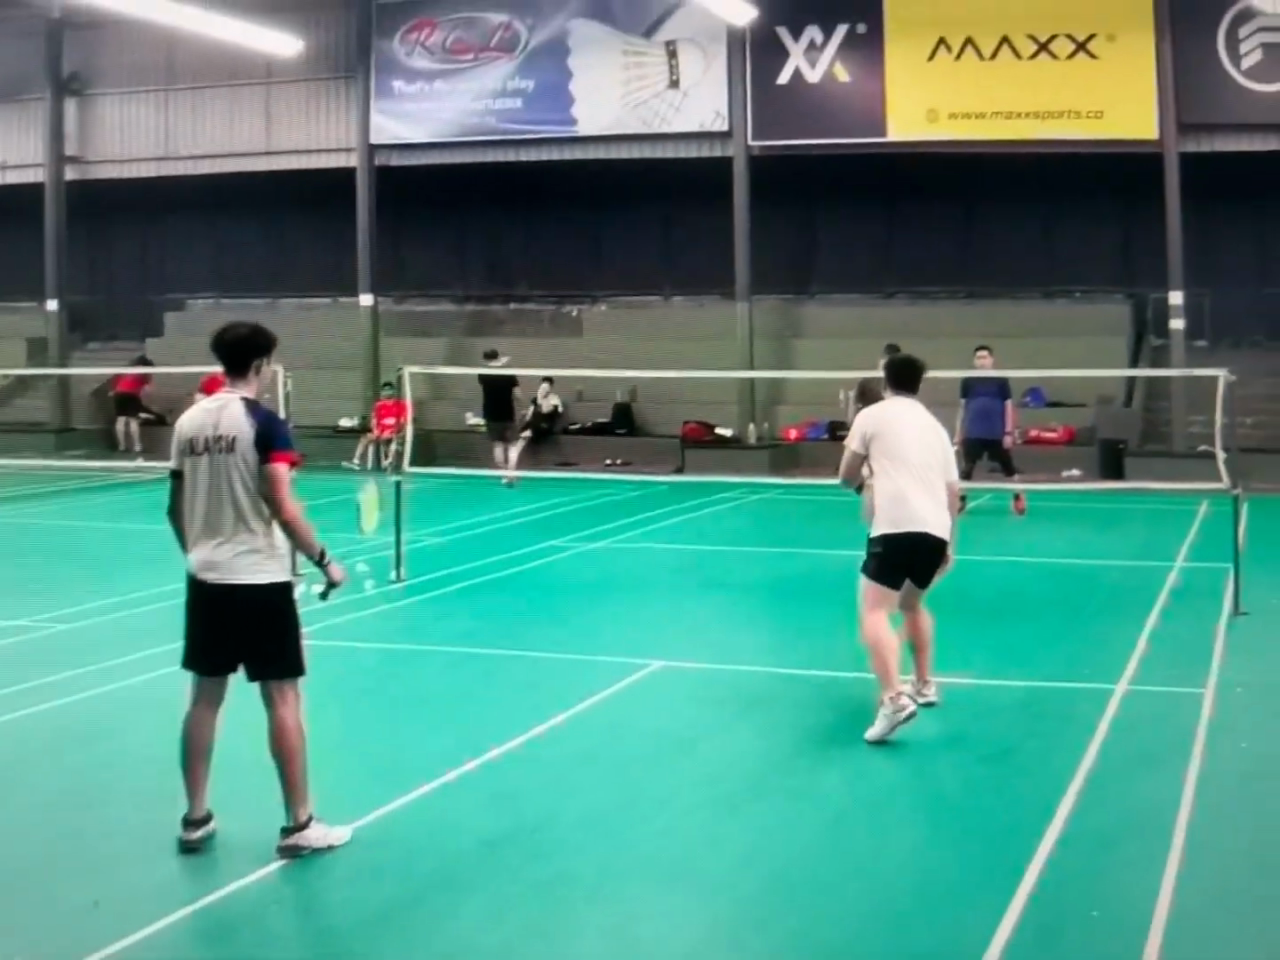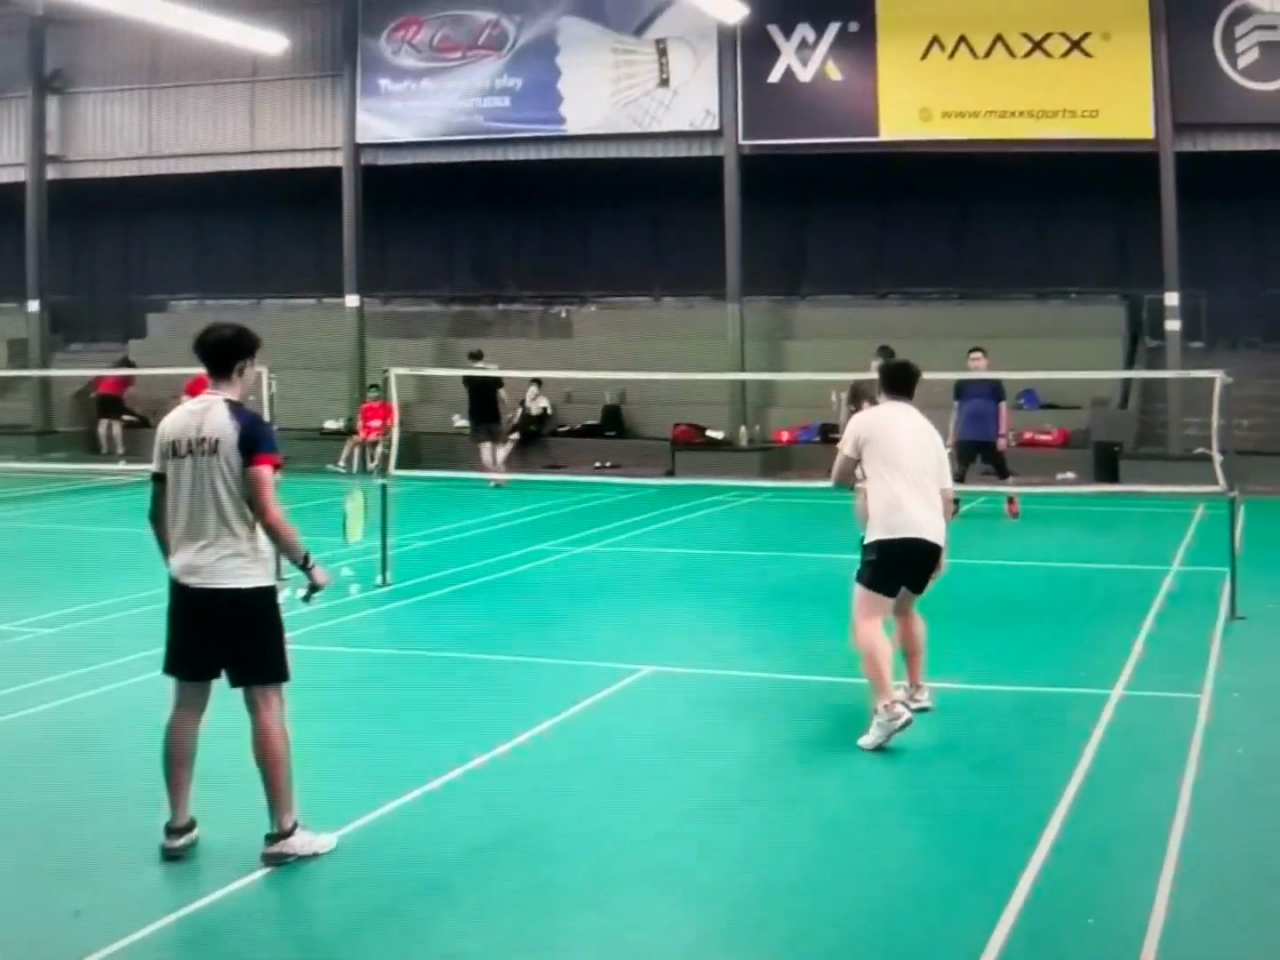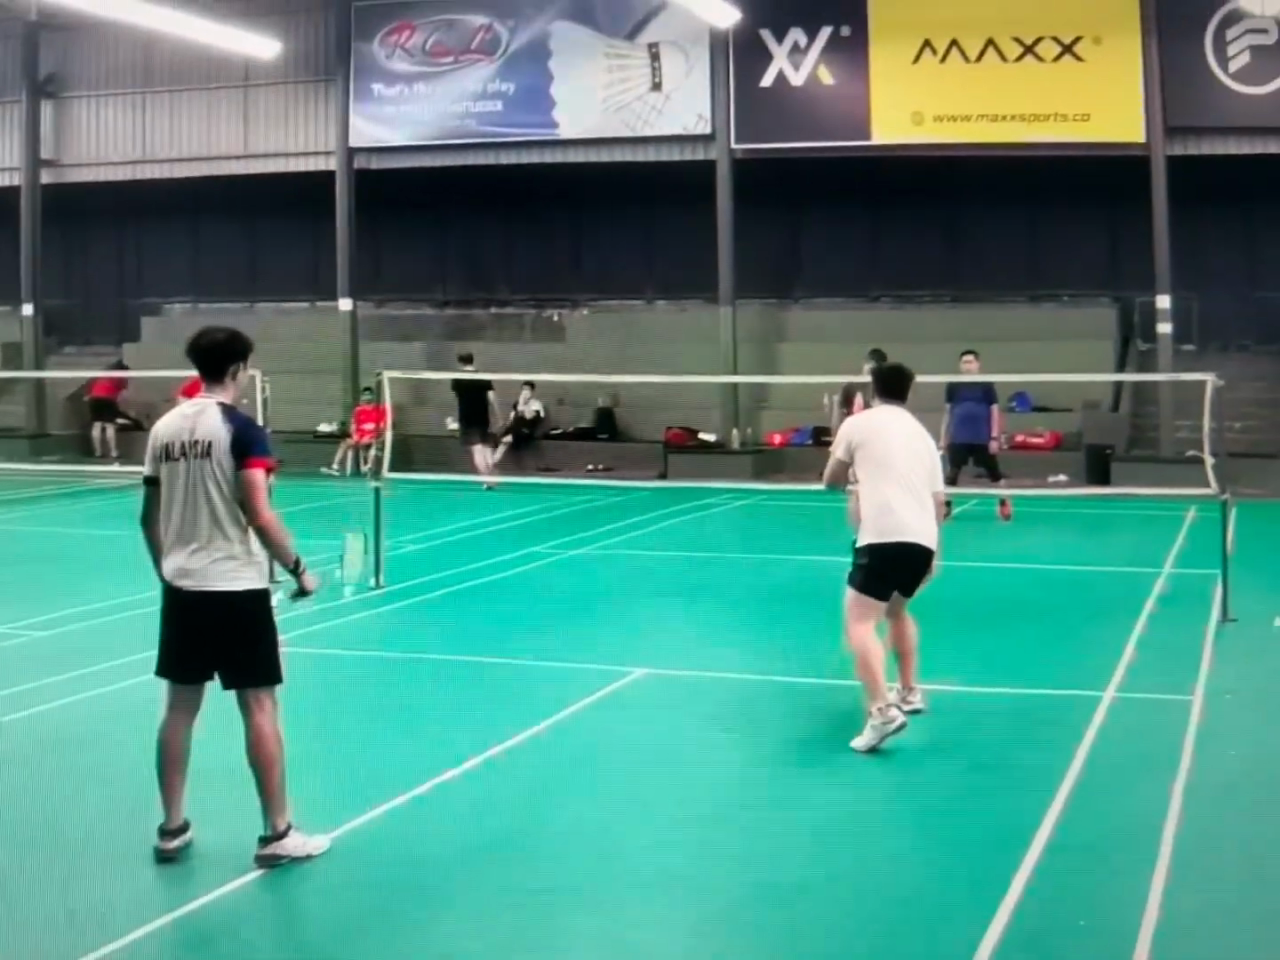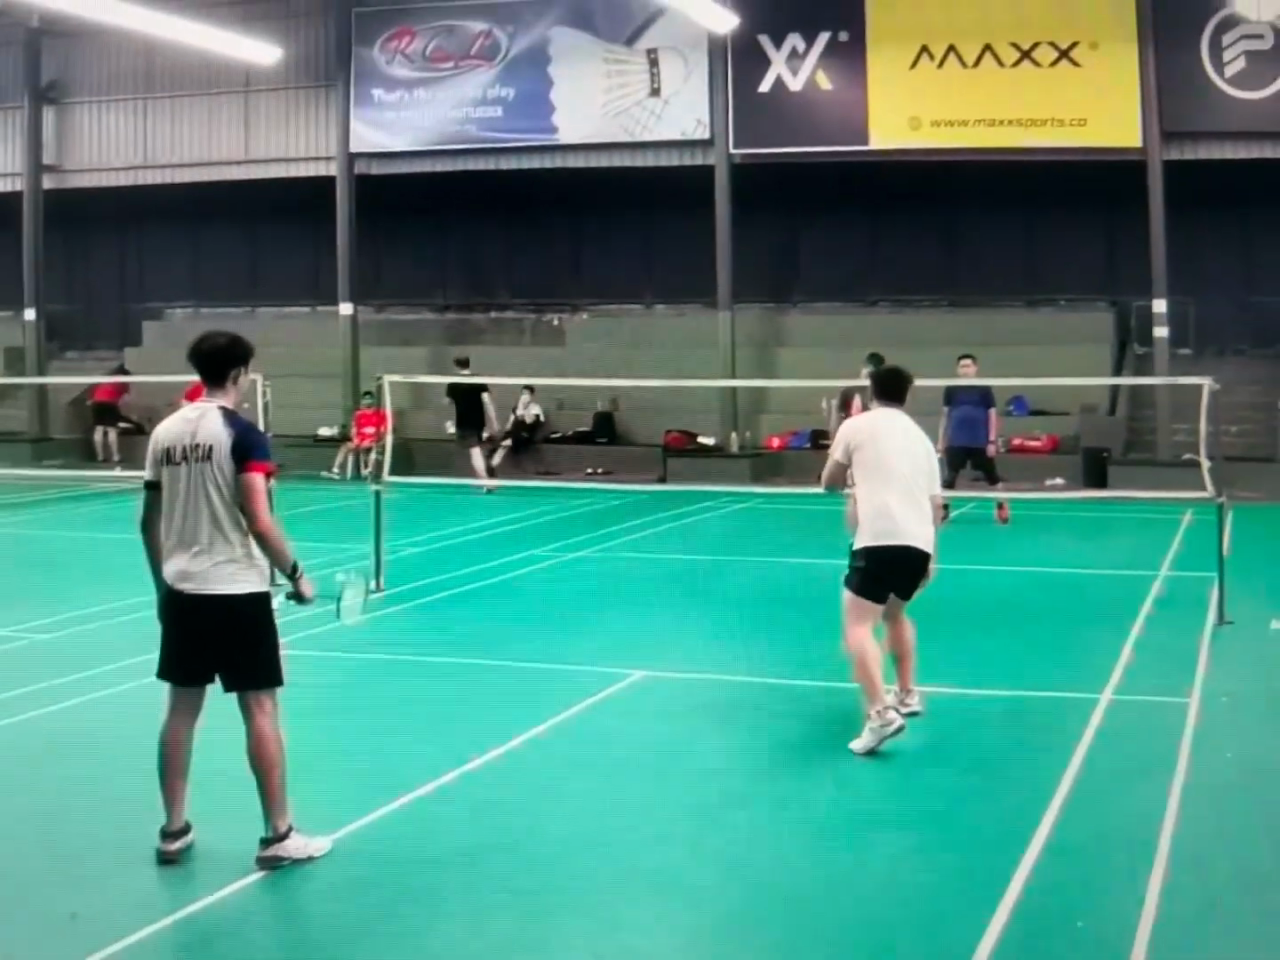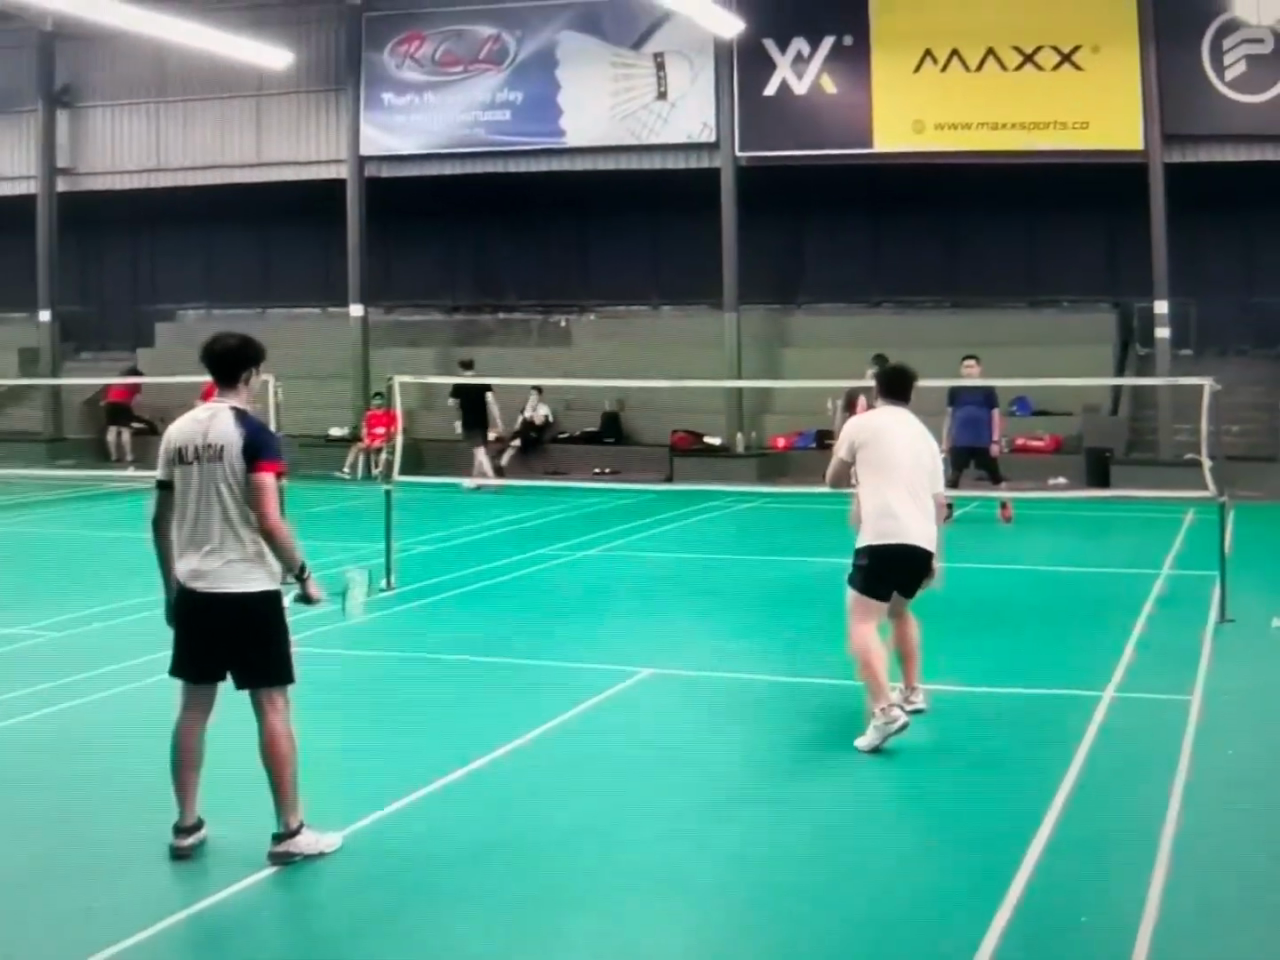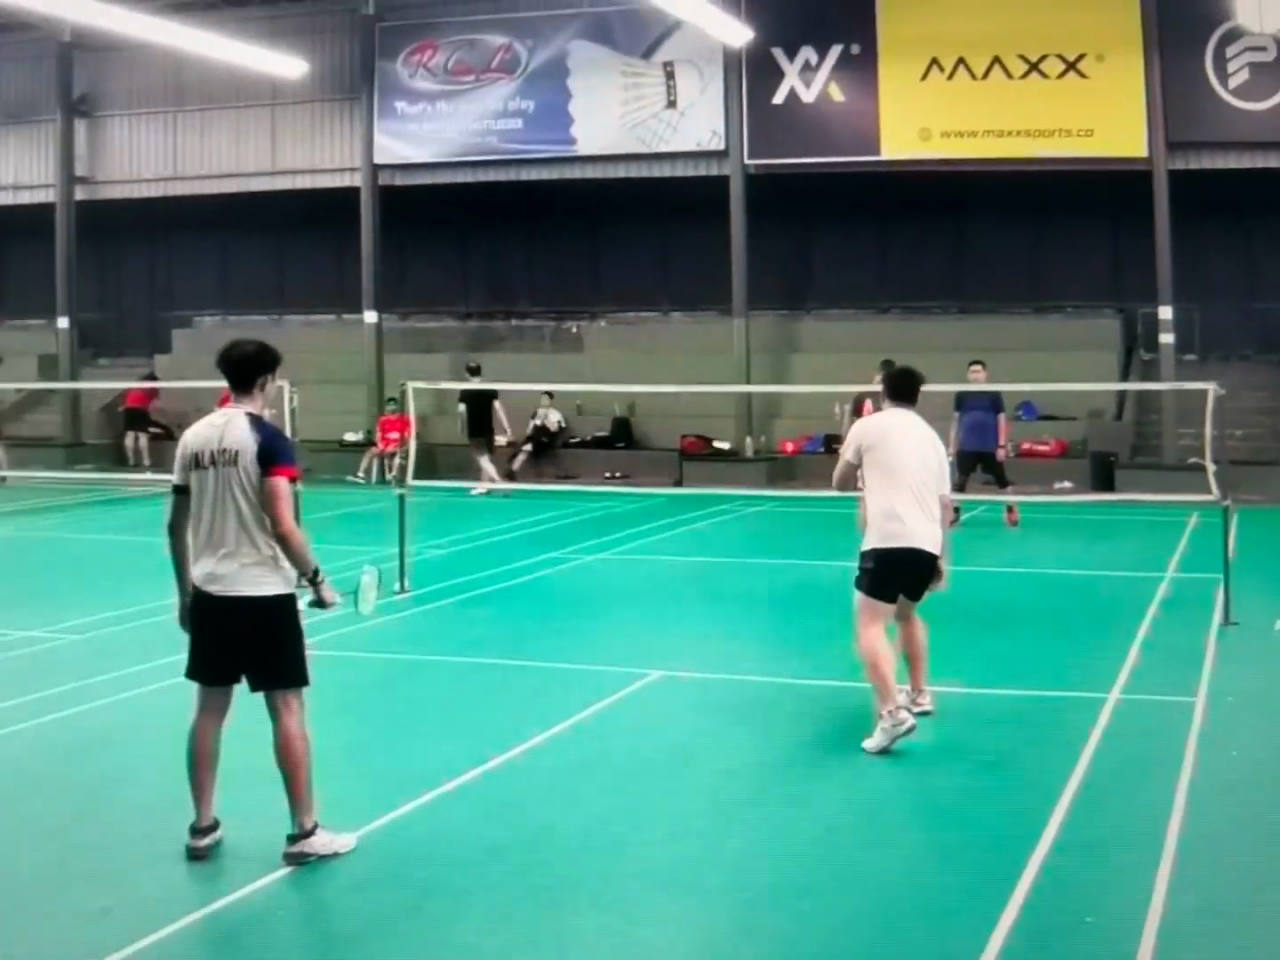
dt=0.1s
person 1, frame 1
left shoulder: (188, 422)
right shoulder: (263, 423)
left elbow: (176, 510)
right elbow: (285, 512)
right wrist: (325, 562)
left hip: (206, 579)
right hip: (259, 580)
left knee: (204, 698)
right knee: (282, 699)
left ankle: (195, 819)
right ankle: (298, 825)
person 1, frame 2
left shoulder: (171, 424)
right shoulder: (248, 425)
left elbow: (158, 514)
right elbow: (269, 515)
right wrist: (309, 565)
left hip: (189, 584)
right hip: (243, 585)
left knee: (187, 705)
right knee: (266, 707)
left ankle: (178, 827)
right ankle: (283, 833)
person 1, frame 3
left shoulder: (164, 427)
right shoulder: (240, 428)
left elbow: (149, 518)
right elbow: (260, 519)
right wrist: (299, 570)
left hip: (182, 586)
right hip: (236, 588)
left knee: (180, 707)
right knee: (259, 709)
left ankle: (171, 828)
right ankle: (277, 834)
person 1, frame 4
left shoulder: (164, 431)
right shoulder: (241, 432)
left elbow: (149, 523)
right elbow: (259, 523)
left wrist: (163, 585)
right wrist: (296, 576)
left hip: (183, 591)
right hip: (237, 591)
left knee: (181, 710)
right knee: (260, 711)
left ankle: (173, 831)
right ankle: (279, 837)
person 1, frame 5
left shoulder: (177, 432)
right shoulder: (252, 432)
left elbow: (160, 521)
right elbow: (269, 523)
left wrist: (171, 586)
right wrist: (304, 577)
left hip: (194, 590)
right hip: (249, 590)
left knee: (194, 706)
right knee: (273, 709)
left ankle: (186, 826)
right ankle: (290, 832)
person 1, frame 6
left shoulder: (193, 437)
right shoulder: (267, 438)
left elbow: (176, 527)
right elbow: (283, 527)
left wrist: (185, 591)
right wrist: (318, 581)
left hip: (210, 593)
right hip: (263, 593)
left knee: (210, 708)
right knee: (287, 710)
left ankle: (203, 827)
right ankle: (305, 833)
person 2, frame 1
left shoulder: (873, 415)
right shoulder: (934, 425)
left elbow: (846, 476)
right elbow: (952, 491)
left wrist: (863, 482)
right wrist: (946, 544)
left hip: (897, 528)
right hip: (935, 529)
left knee: (873, 612)
right knee: (912, 603)
left ankle: (894, 700)
right ankle: (923, 684)
person 2, frame 2
left shoulder: (866, 420)
right shoulder: (928, 429)
left elbow: (839, 479)
right elbow: (946, 497)
left wrist: (860, 473)
right wrist: (938, 550)
left hip: (892, 533)
right hip: (930, 535)
left knee: (867, 620)
right knee: (905, 608)
left ankle: (888, 708)
right ankle: (916, 690)
person 2, frame 3
left shoulder: (858, 423)
right shoulder: (922, 433)
left elbow: (831, 481)
right elbow: (938, 500)
left wrist: (854, 473)
right wrist: (930, 553)
left hip: (884, 537)
right hip: (922, 539)
left knee: (859, 623)
right knee: (897, 610)
left ankle: (882, 711)
right ankle: (909, 692)
person 2, frame 4
left shoulder: (856, 425)
right shoulder: (920, 436)
left elbow: (830, 483)
right elbow: (935, 503)
right wrist: (928, 557)
left hip: (880, 540)
right hip: (919, 542)
left knee: (857, 625)
right knee: (895, 613)
left ankle: (880, 713)
right ankle: (907, 695)
person 2, frame 5
left shoulder: (861, 424)
right shoulder: (924, 434)
left elbow: (834, 481)
right elbow: (938, 501)
right wrist: (932, 556)
left hip: (882, 538)
right hip: (922, 541)
left knee: (861, 623)
right knee: (900, 611)
left ankle: (885, 711)
right ankle: (912, 692)
person 2, frame 6
left shoulder: (868, 426)
right shoulder: (931, 436)
left elbow: (840, 483)
right elbow: (945, 503)
right wrist: (940, 556)
left hip: (888, 541)
right hip: (926, 544)
left knee: (870, 626)
right knee: (907, 614)
left ankle: (892, 713)
right ankle: (919, 694)
